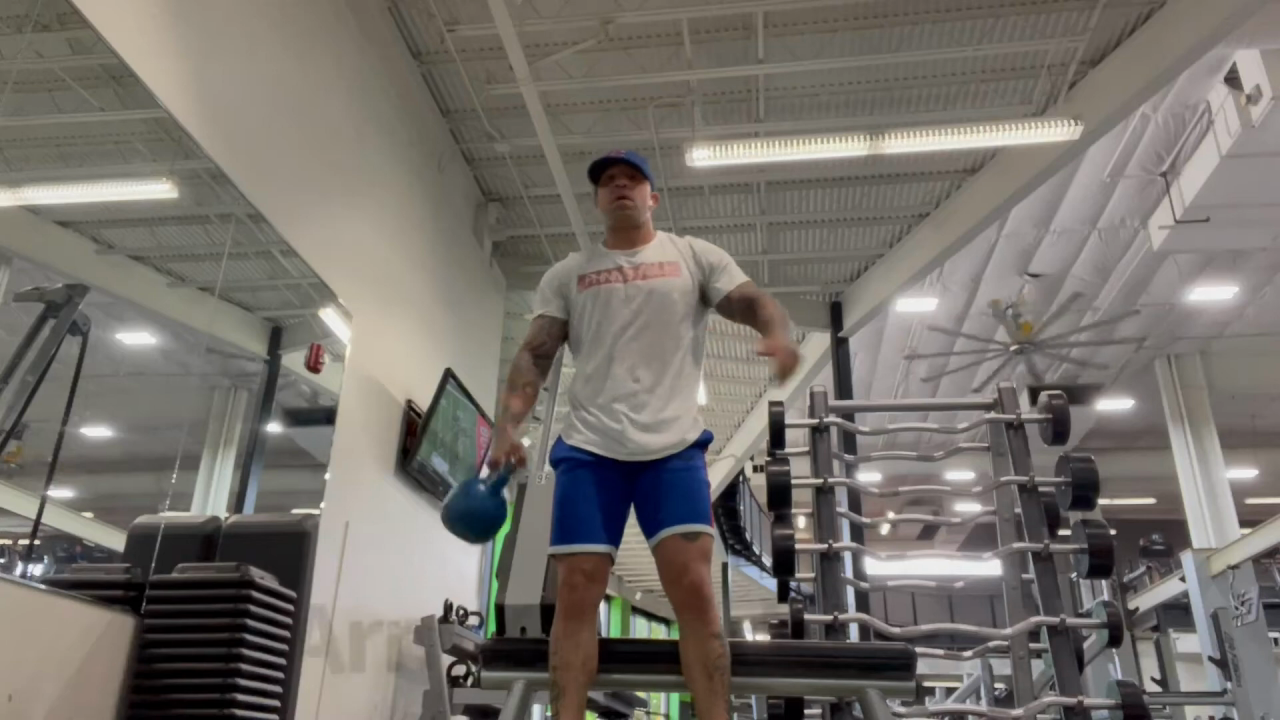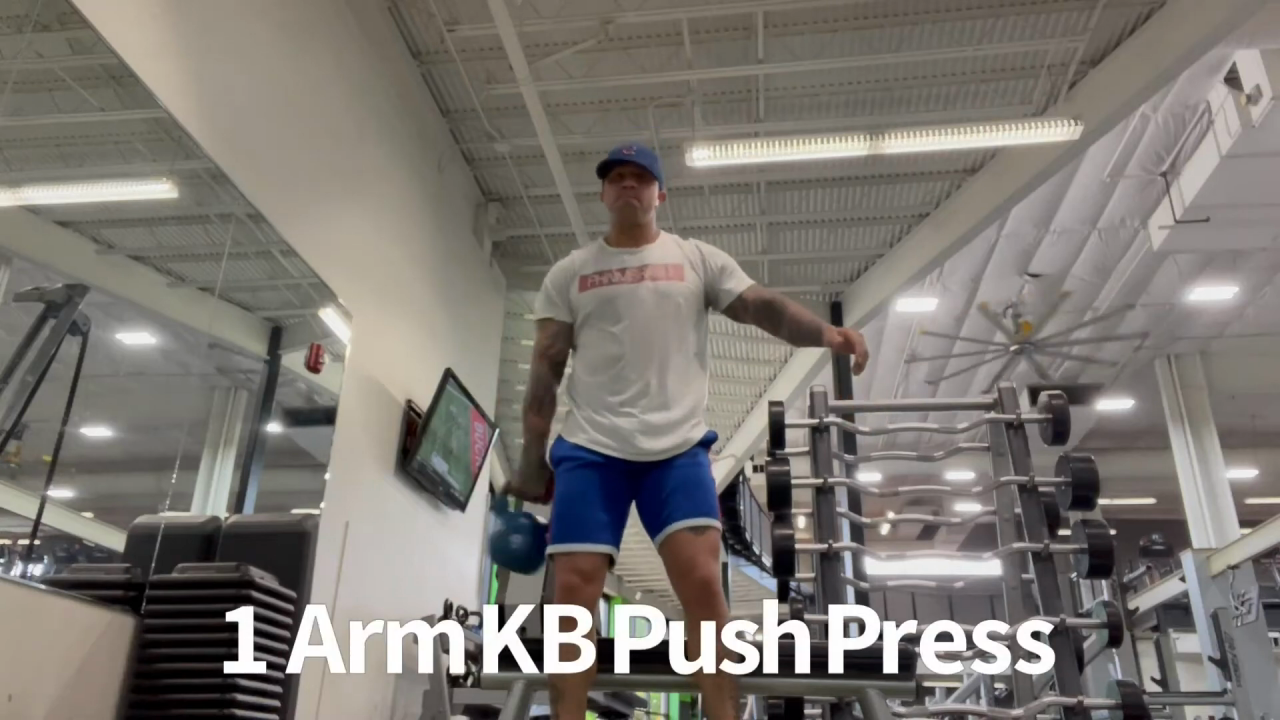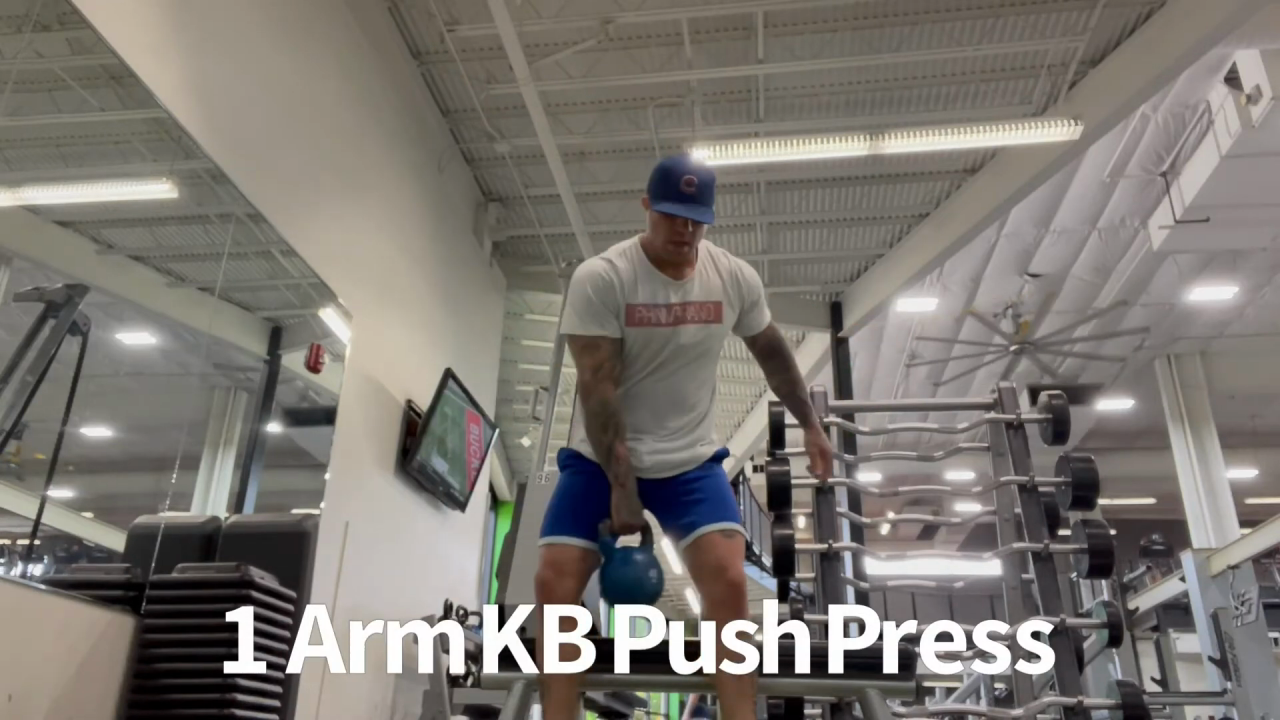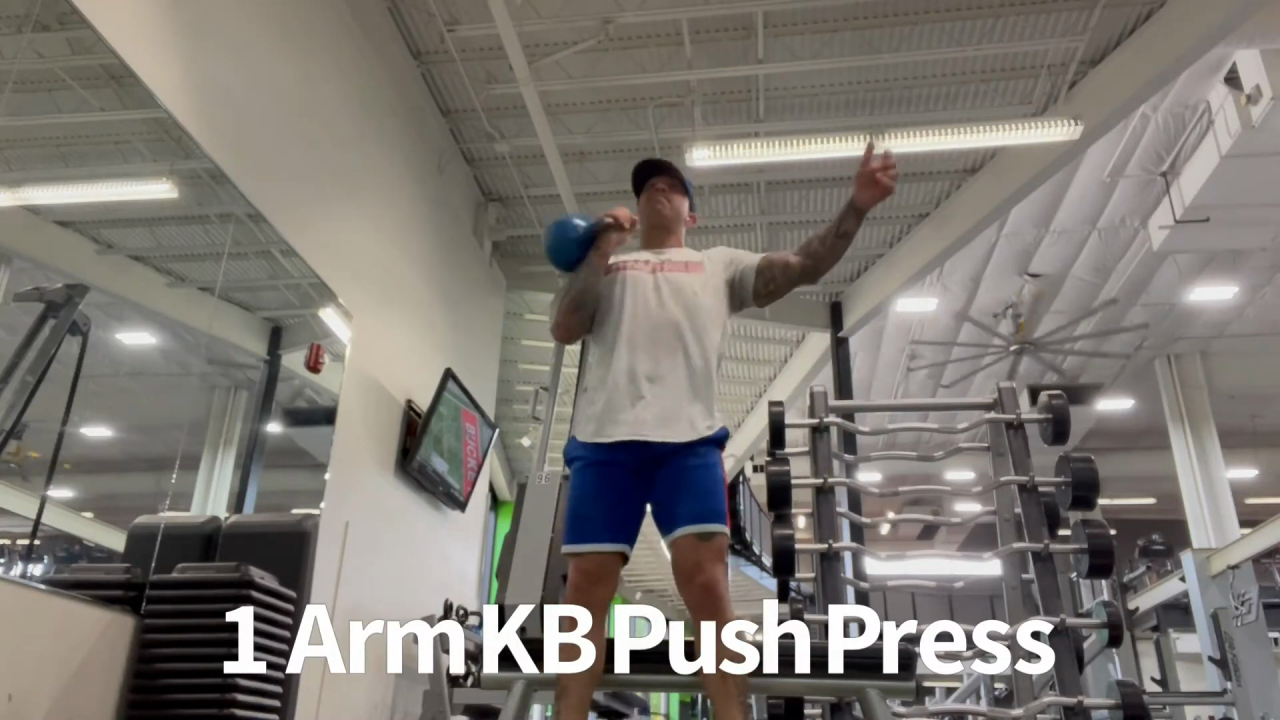
dt=1s
person 1, frame 1
left shoulder: (695, 256)
right shoulder: (567, 273)
left elbow: (758, 304)
right elbow: (535, 353)
left wrist: (776, 333)
right wrist: (507, 427)
left hip: (674, 447)
right hip: (588, 449)
left knee: (694, 587)
right knee: (576, 591)
person 1, frame 2
left shoulder: (699, 259)
right shoulder: (569, 271)
left elbow: (764, 307)
right elbow: (545, 365)
left wrist: (825, 331)
right wrist: (531, 459)
left hip: (677, 448)
right hip: (590, 450)
left knee: (703, 584)
right knee: (573, 590)
person 1, frame 3
left shoulder: (736, 277)
right shoulder: (600, 278)
left elbow: (772, 350)
right elbow: (598, 390)
left wrist: (810, 423)
right wrist: (622, 488)
left hip: (692, 462)
right hip: (602, 460)
left knee: (728, 583)
right knee: (555, 585)
person 1, frame 4
left shoulder: (720, 264)
right shoulder: (605, 265)
left elbow: (803, 267)
right elbow: (563, 329)
left wrist: (858, 203)
right wrist: (599, 252)
left hip: (688, 439)
right hip: (604, 440)
left knee: (705, 585)
right knee: (585, 590)
